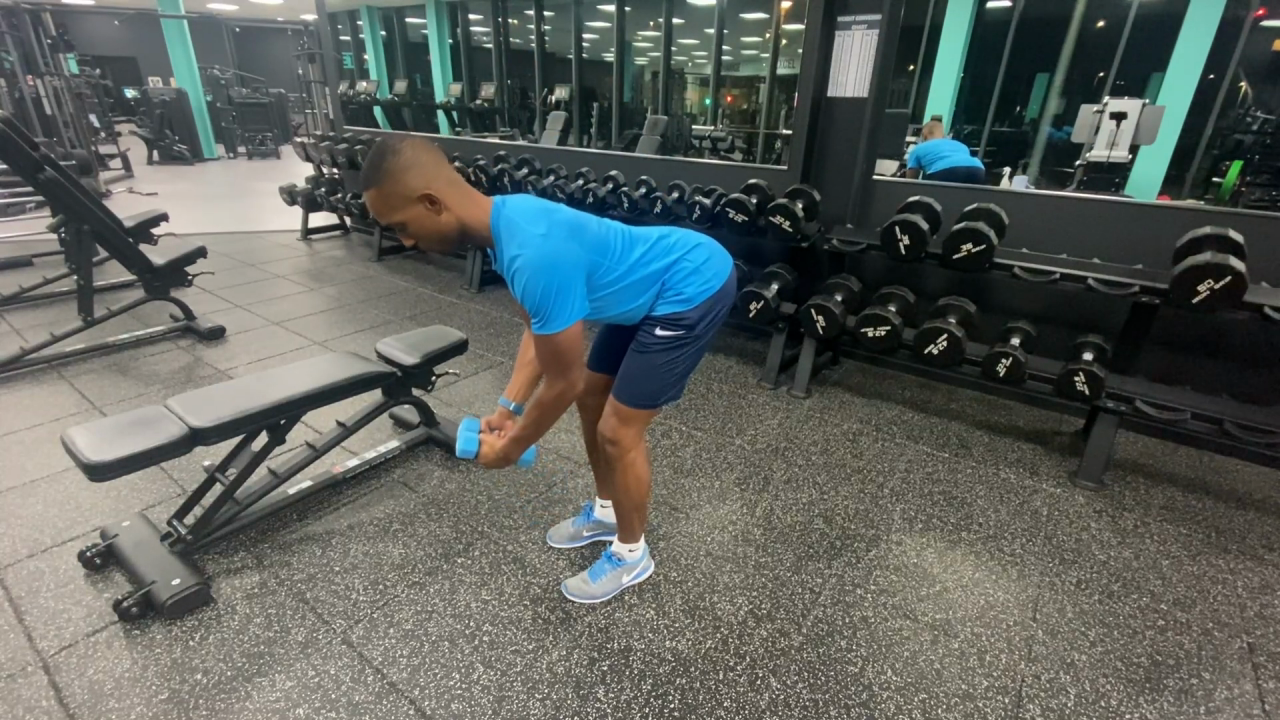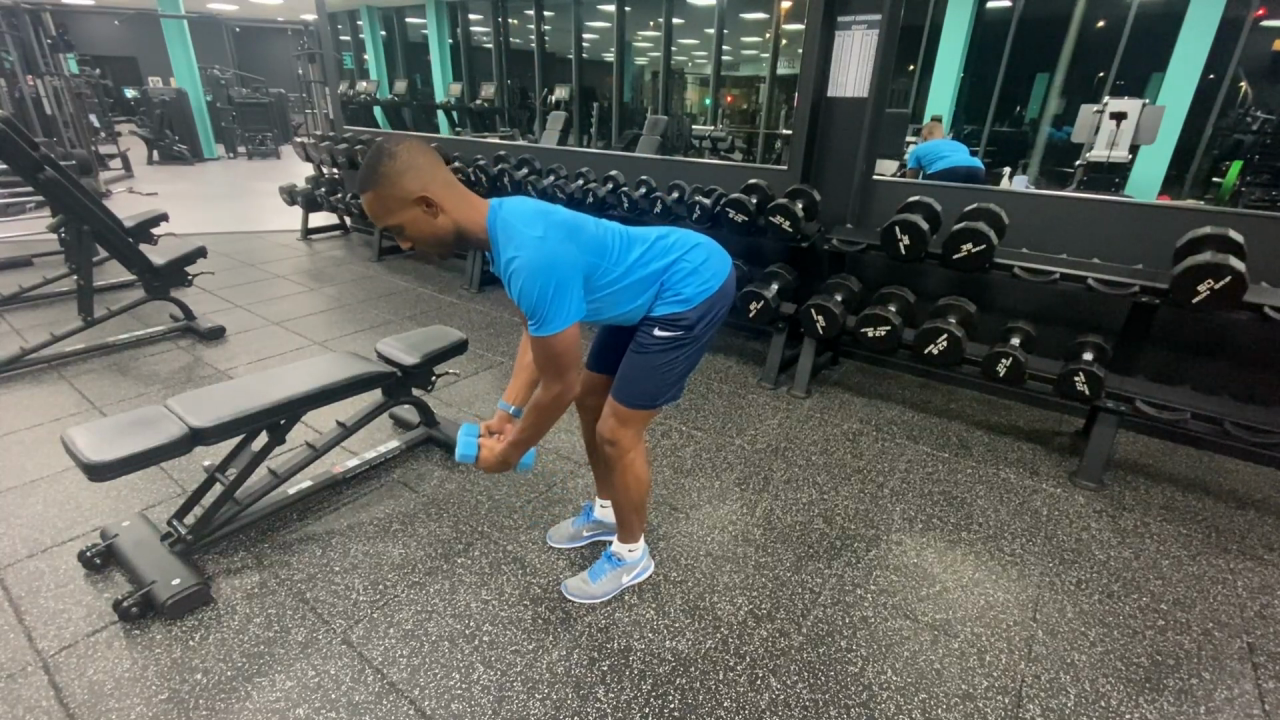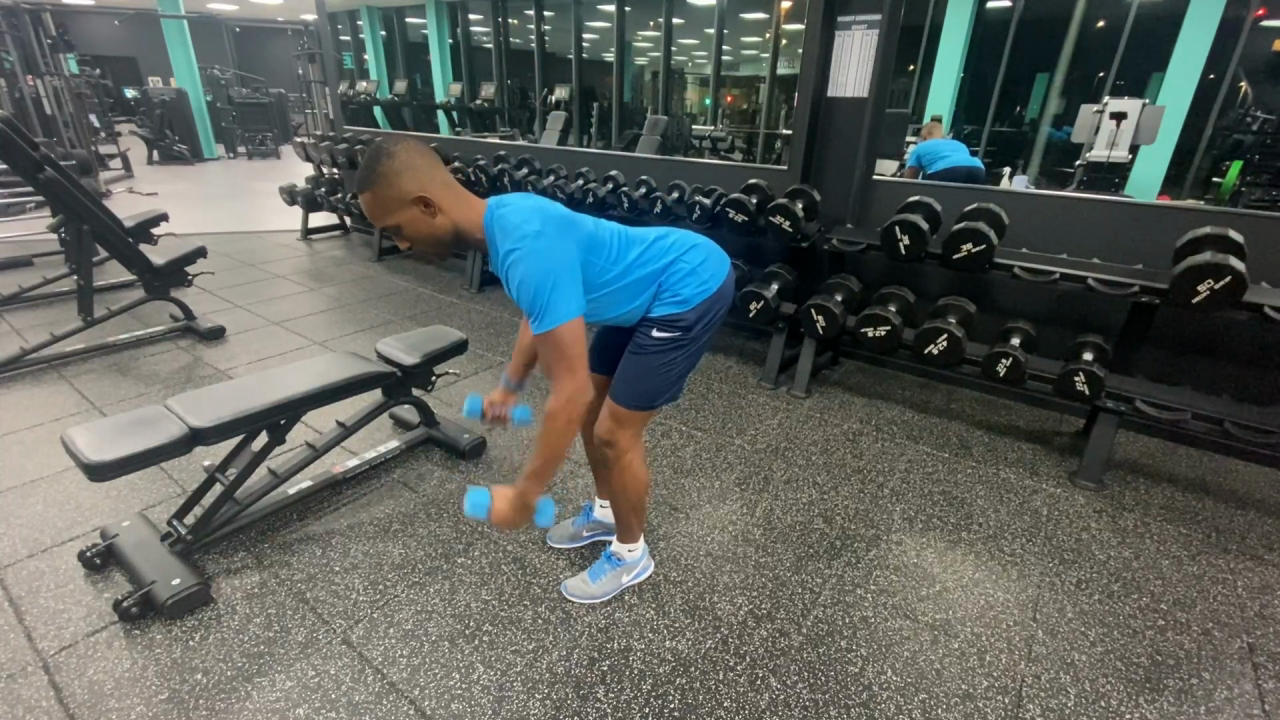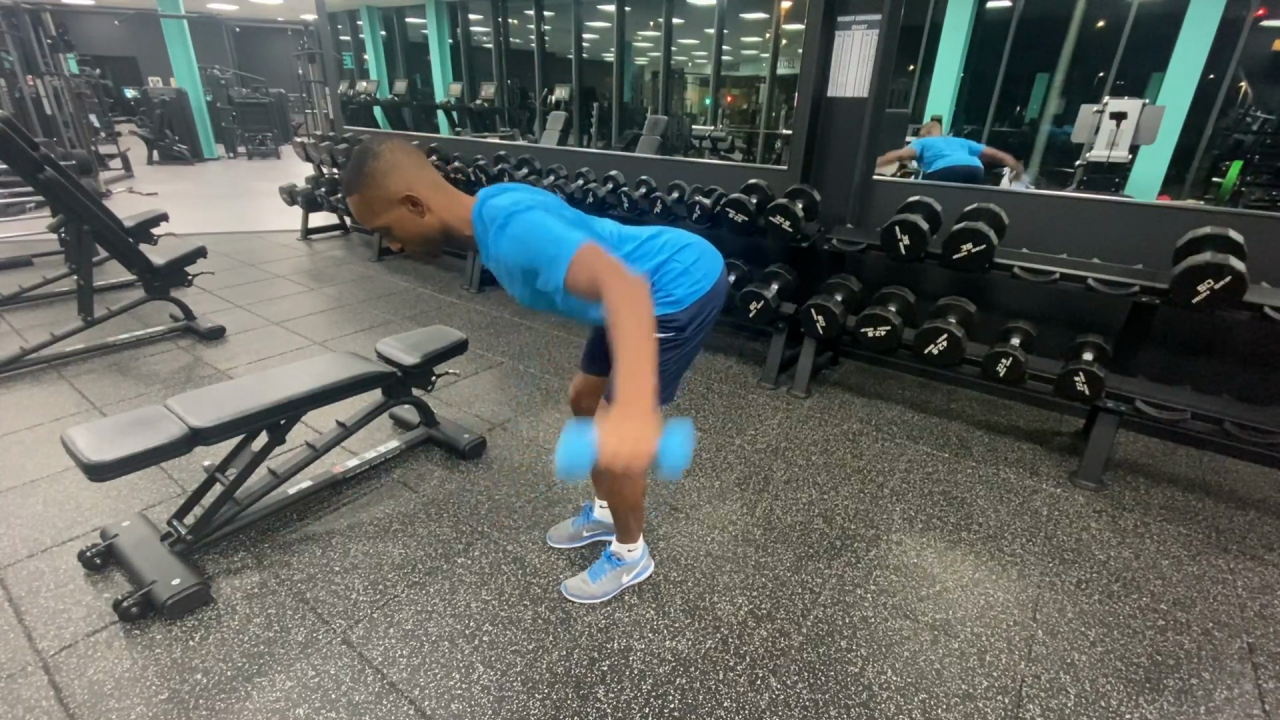
dt=0.3s
person 1, frame 1
left shoulder: (536, 253)
right shoulder: (506, 219)
left elbow: (562, 381)
right elbow: (541, 328)
left wrist: (509, 449)
right wrist: (508, 407)
left hip: (692, 288)
right hip: (654, 285)
left knee: (618, 429)
right knee: (592, 399)
left ankle: (631, 554)
right ankle: (606, 511)
person 1, frame 2
left shoulder: (532, 254)
right shoulder: (504, 220)
left elbow: (559, 385)
right elbow: (539, 328)
left wrist: (508, 454)
right wrist: (508, 411)
left hip: (692, 288)
right hip: (652, 285)
left knee: (617, 430)
right knee: (591, 399)
left ankle: (631, 554)
right ankle: (605, 512)
person 1, frame 3
left shoulder: (527, 248)
right shoulder: (502, 217)
left elbow: (571, 389)
right elbow: (541, 314)
left wrist: (524, 495)
right wrist: (508, 387)
left hip: (689, 289)
right hip: (652, 286)
left knee: (615, 431)
right knee: (593, 405)
left ankle: (630, 553)
right ankle: (606, 511)
person 1, frame 4
left shoulder: (511, 226)
right shoulder: (491, 210)
left elbow: (623, 286)
left wrist: (635, 414)
left hip: (687, 287)
right hip: (649, 289)
left knee: (610, 435)
right knee: (584, 399)
left ankle: (630, 554)
right ankle: (605, 512)
